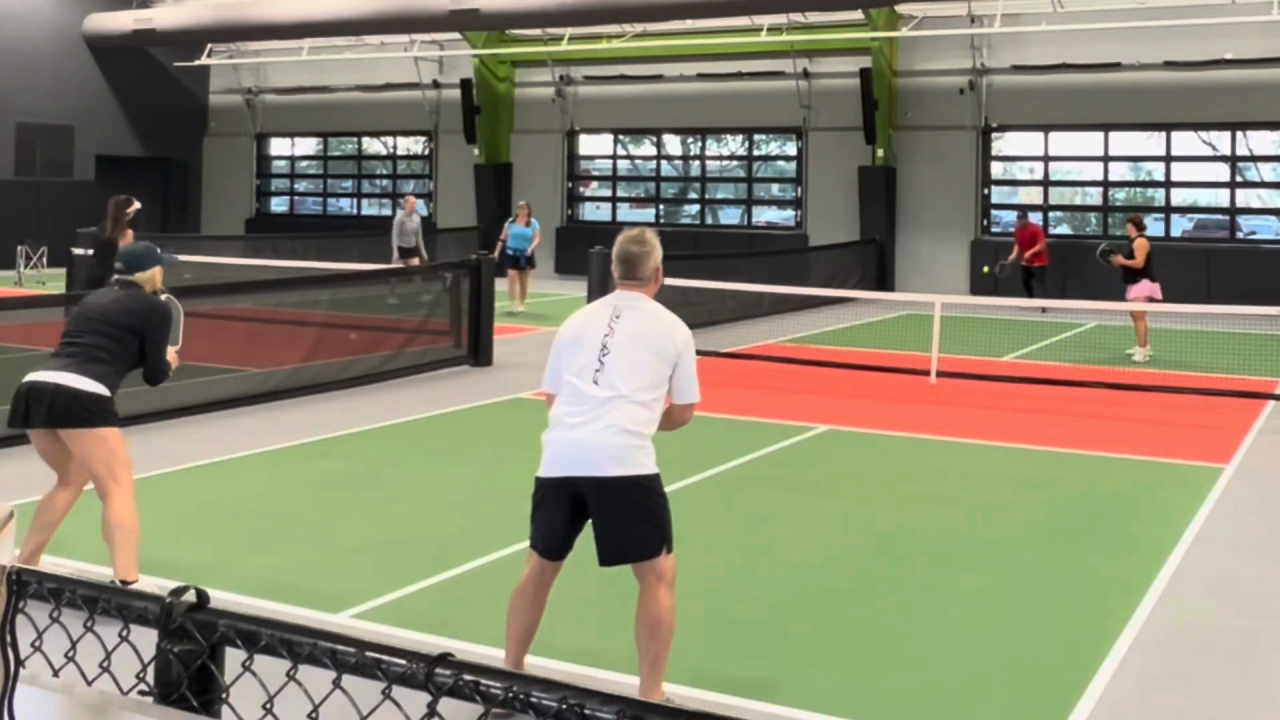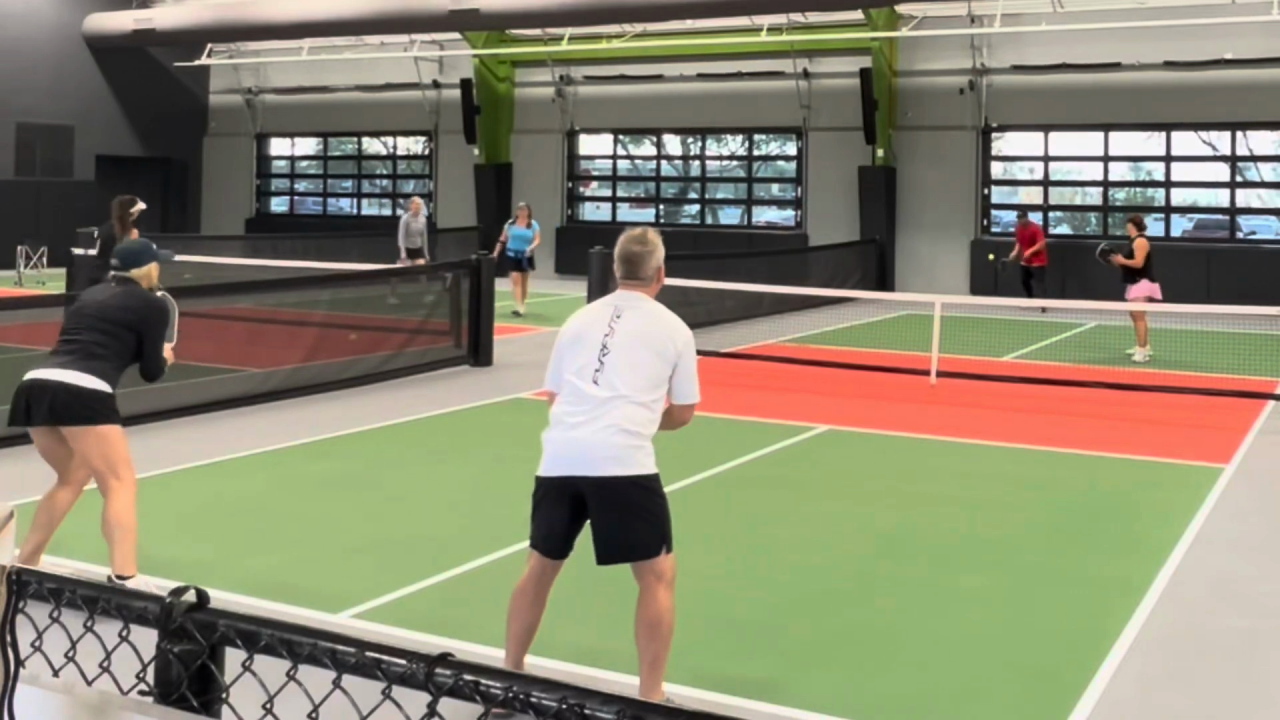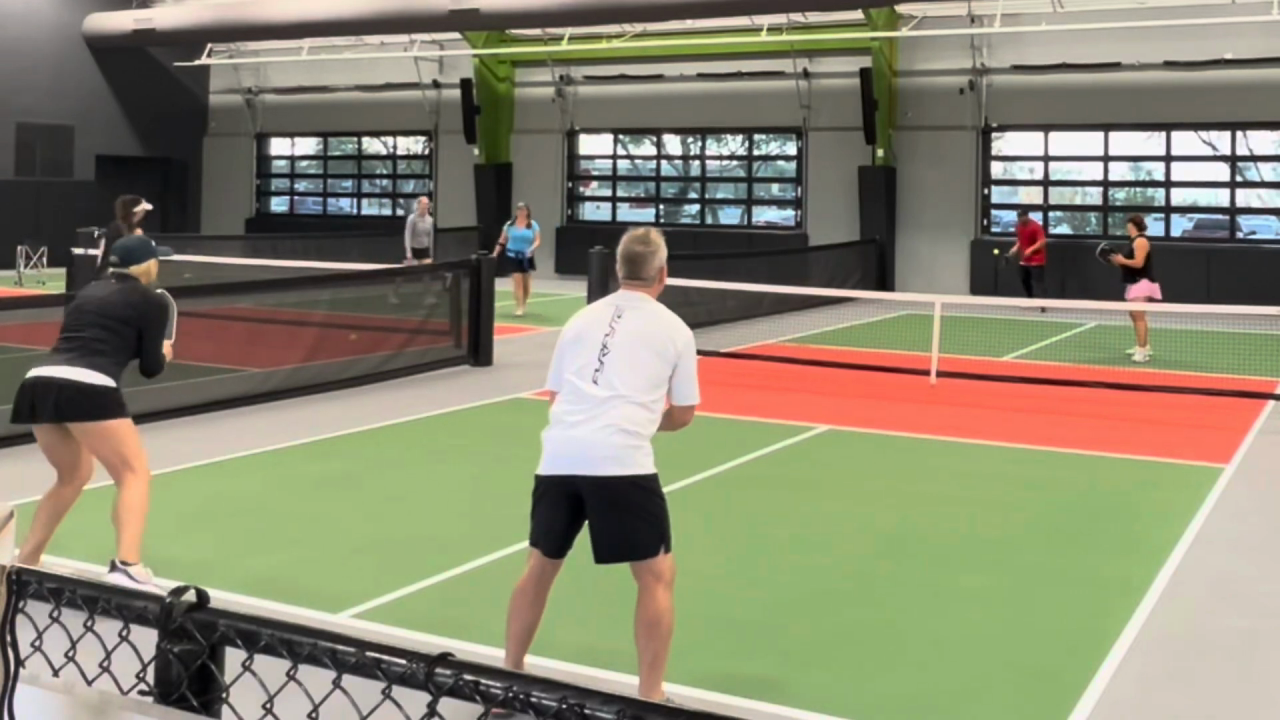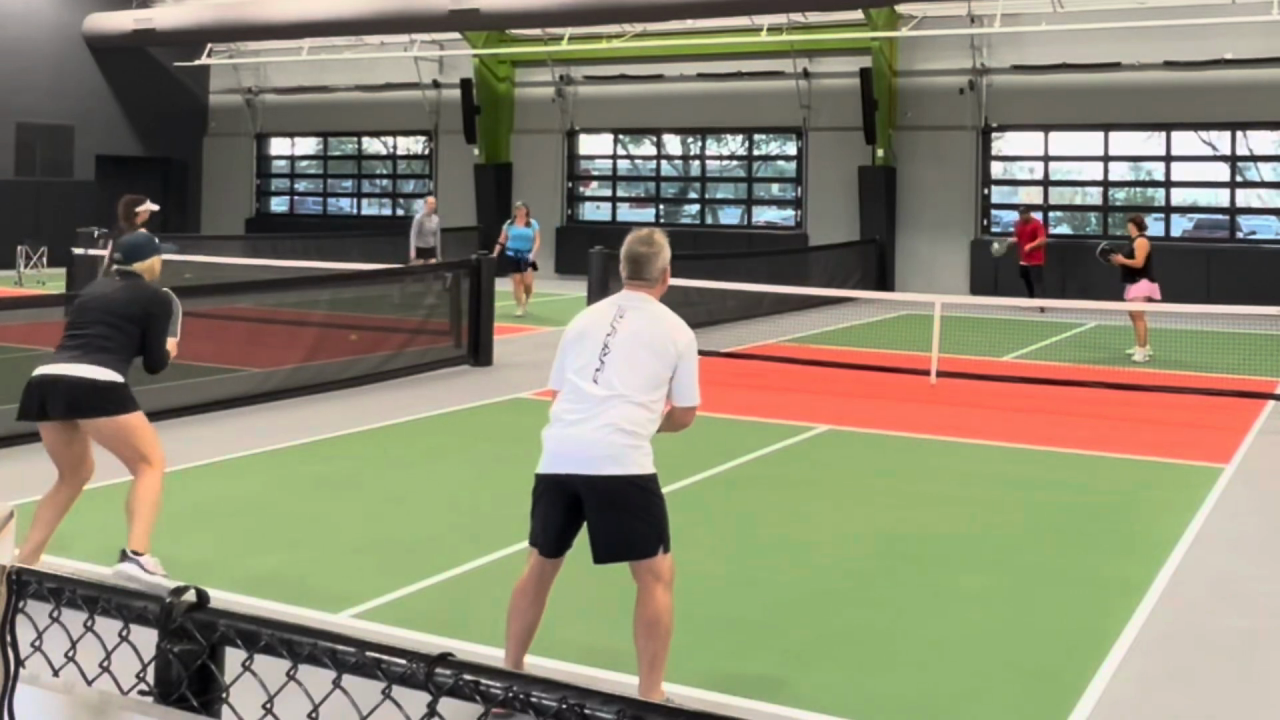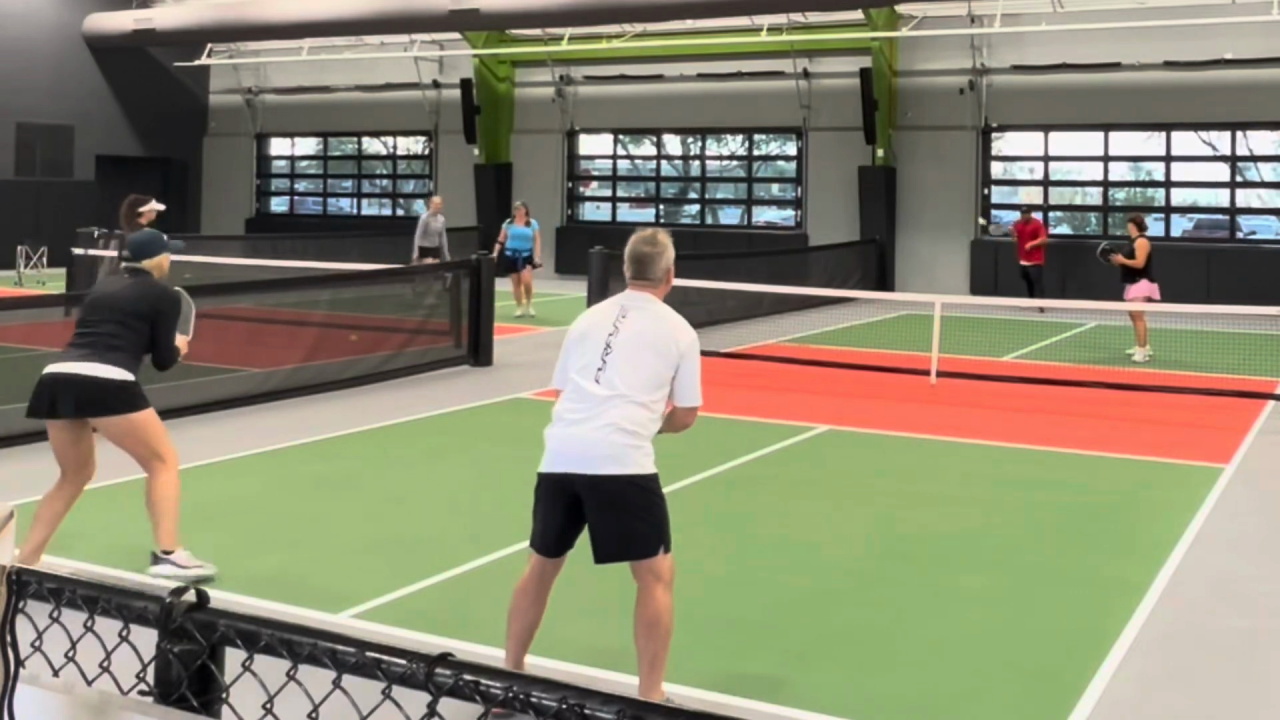
dt=0.1s
person 1, frame 1
left shoulder: (577, 320)
right shoulder: (673, 329)
right elbow: (682, 413)
left hip: (560, 459)
right hip: (624, 463)
left knee: (540, 566)
right knee: (658, 576)
right ankle: (651, 699)
person 1, frame 2
left shoulder: (579, 319)
right shoulder: (673, 329)
right elbow: (682, 413)
left hip: (560, 459)
right hip: (623, 464)
left knee: (541, 566)
right knee: (657, 576)
right ankle: (650, 700)
person 1, frame 3
left shoulder: (582, 319)
right shoulder: (674, 330)
right elbow: (682, 415)
left hip: (559, 458)
right hip: (621, 463)
left knee: (541, 565)
right knee: (656, 575)
right ankle: (650, 700)
person 1, frame 4
left shoulder: (585, 319)
right shoulder: (676, 330)
right elbow: (683, 416)
left hip: (558, 457)
right hip: (620, 462)
left knee: (541, 565)
right knee: (655, 575)
right ankle: (650, 699)
person 1, frame 5
left shoulder: (589, 318)
right shoulder: (678, 330)
right elbow: (684, 417)
left hip: (561, 456)
right hip: (621, 462)
left knee: (542, 565)
right knee: (656, 575)
left ankle: (509, 677)
right ankle: (650, 700)
person 2, frame 1
left shoulder: (95, 297)
right shoulder: (155, 309)
right elbow: (154, 376)
left wrist: (152, 355)
right wrist: (169, 362)
left hip: (34, 389)
right hip: (81, 396)
left knee: (74, 477)
right knee: (118, 488)
left ankle: (23, 569)
right ankle: (126, 584)
person 2, frame 2
left shoulder: (92, 293)
right shoulder: (152, 304)
right elbow: (151, 372)
left wrist: (148, 352)
right wrist: (164, 358)
left hip: (35, 386)
right hip: (82, 393)
left knee: (74, 476)
right knee: (120, 484)
left ankle: (23, 569)
right ankle: (125, 580)
person 2, frame 3
left shoulder: (91, 290)
right shoulder: (152, 302)
right elbow: (150, 368)
left wrist: (147, 349)
right wrist: (163, 354)
left hip: (39, 383)
right hip: (87, 390)
left knee: (74, 475)
right knee: (135, 475)
left ankle: (24, 567)
right ankle: (126, 564)
person 2, frame 4
left shoulder: (95, 288)
right shoulder: (155, 298)
right elbow: (154, 364)
left wrist: (153, 346)
right wrist: (167, 350)
left hip: (45, 381)
right hip: (95, 386)
left knee: (74, 475)
right knee: (151, 465)
left ankle: (23, 567)
right ankle: (136, 556)
person 2, frame 5
left shoulder: (104, 286)
right shoulder: (164, 295)
right elbow: (162, 361)
left wrist: (163, 342)
right wrist: (178, 348)
left hip: (57, 379)
right hip: (106, 384)
left knee: (74, 476)
right knee: (163, 462)
left ankle: (25, 567)
right ankle: (168, 554)
